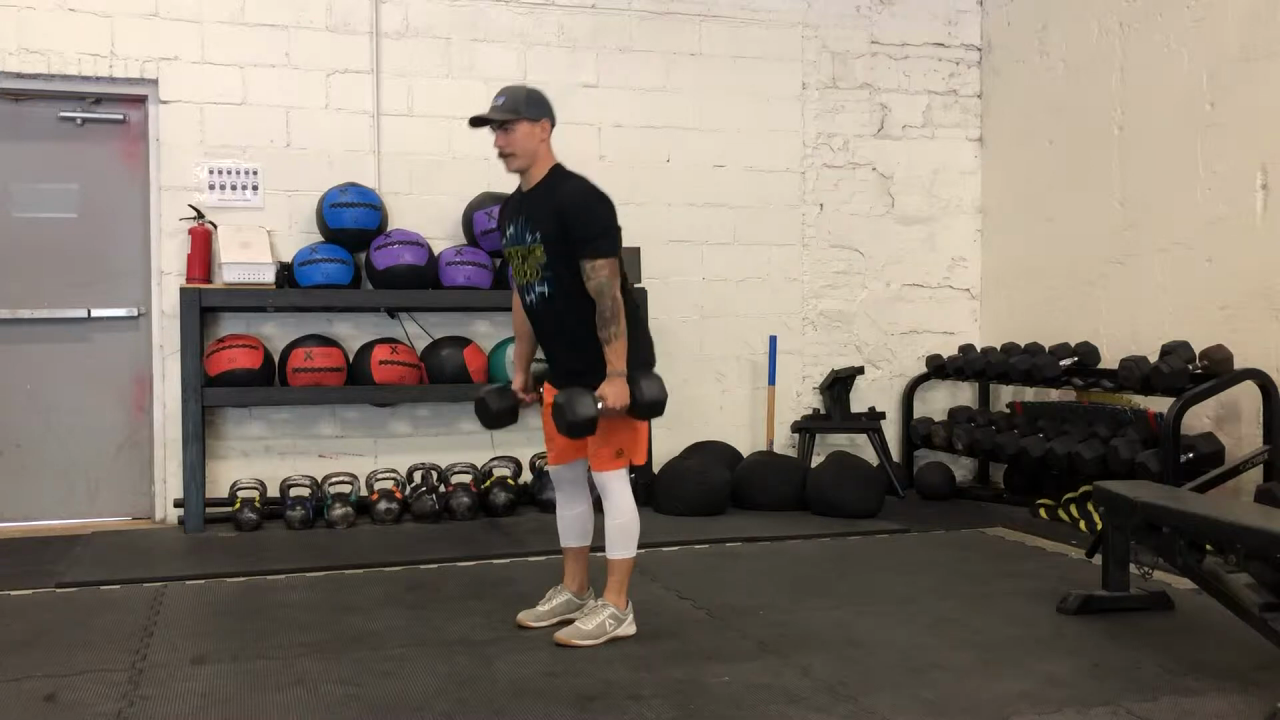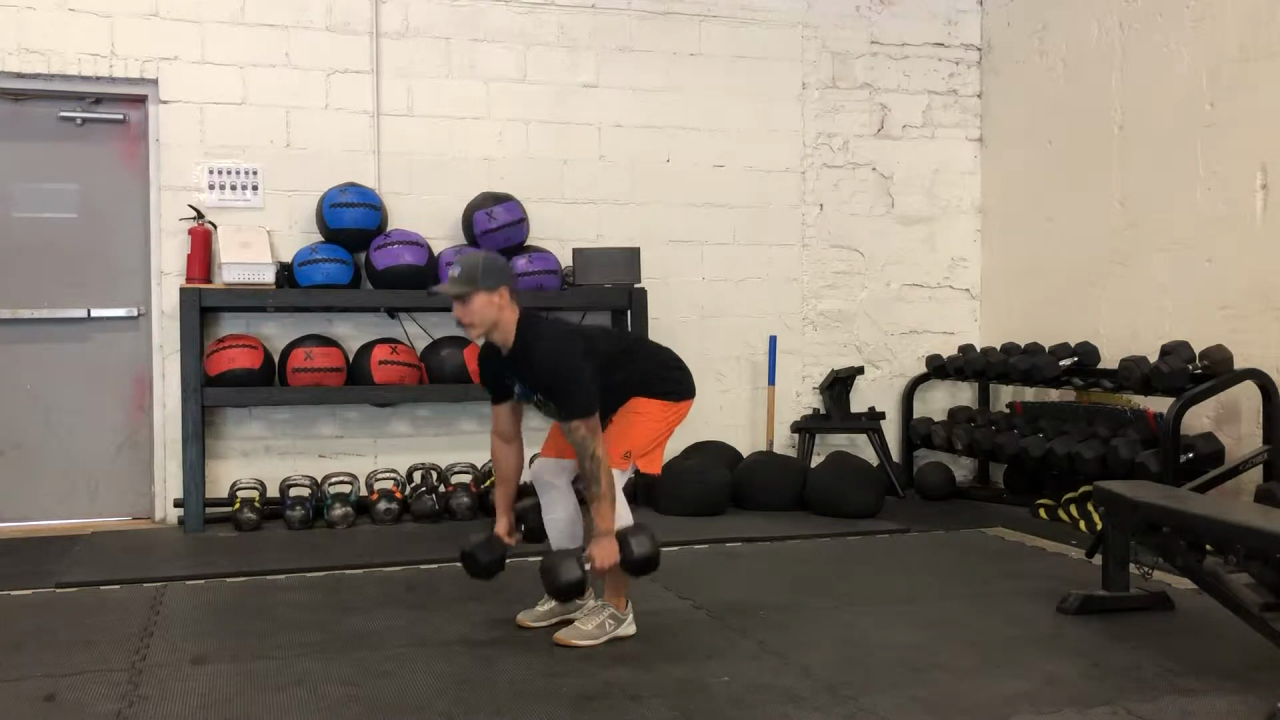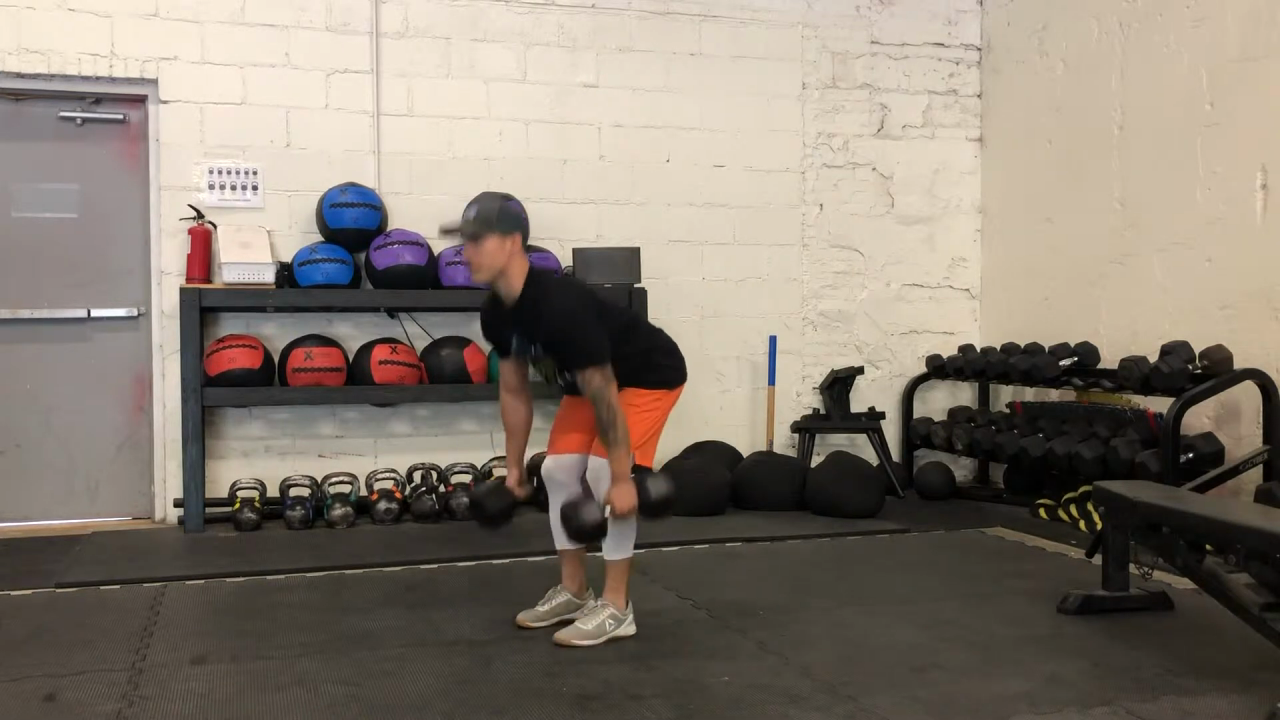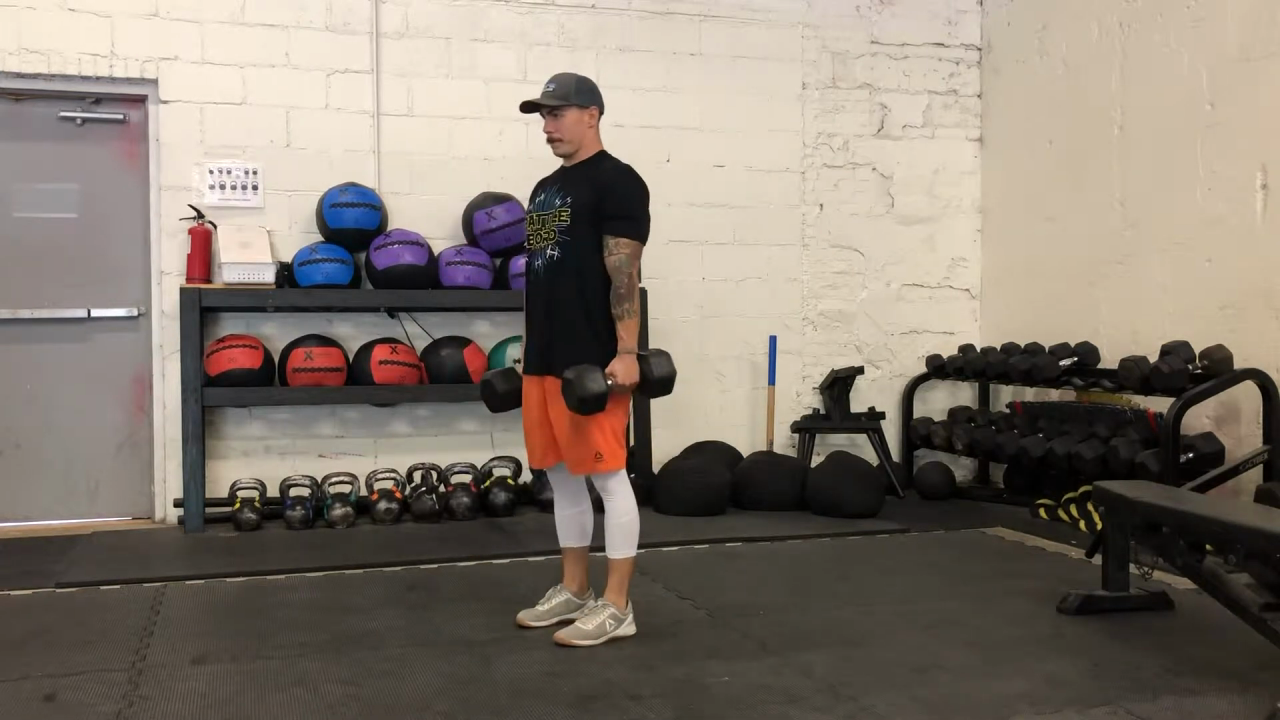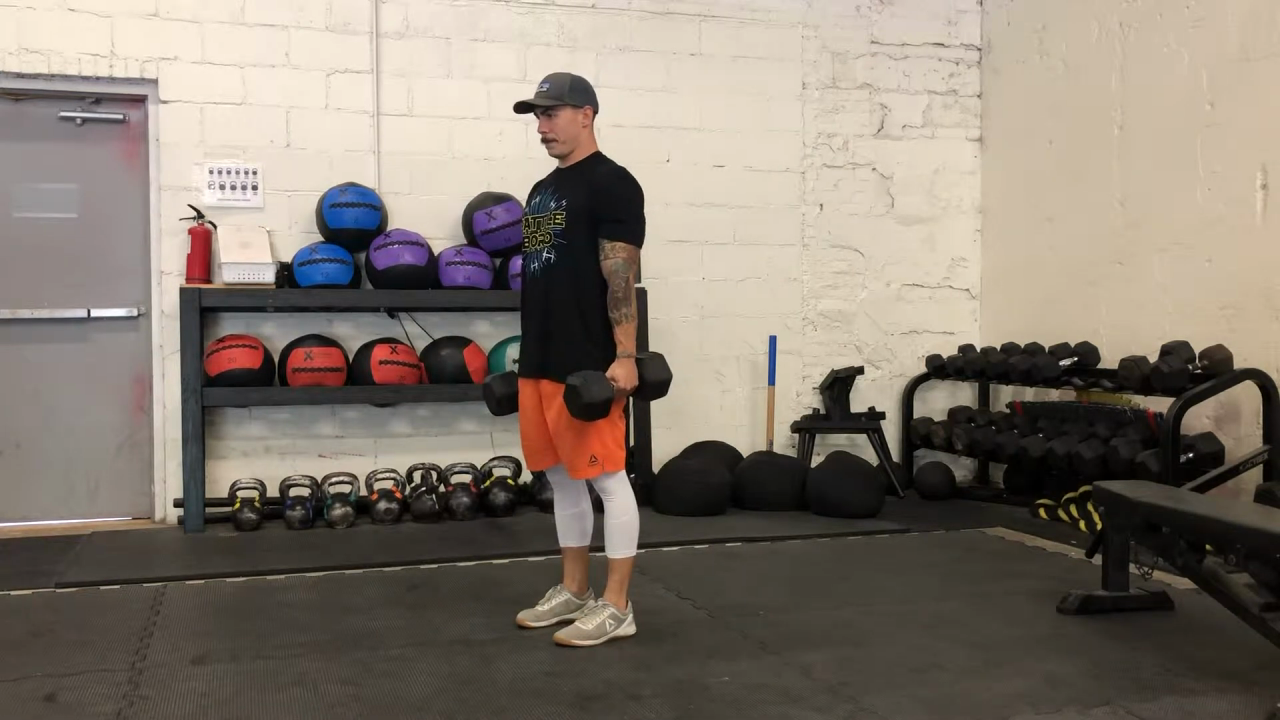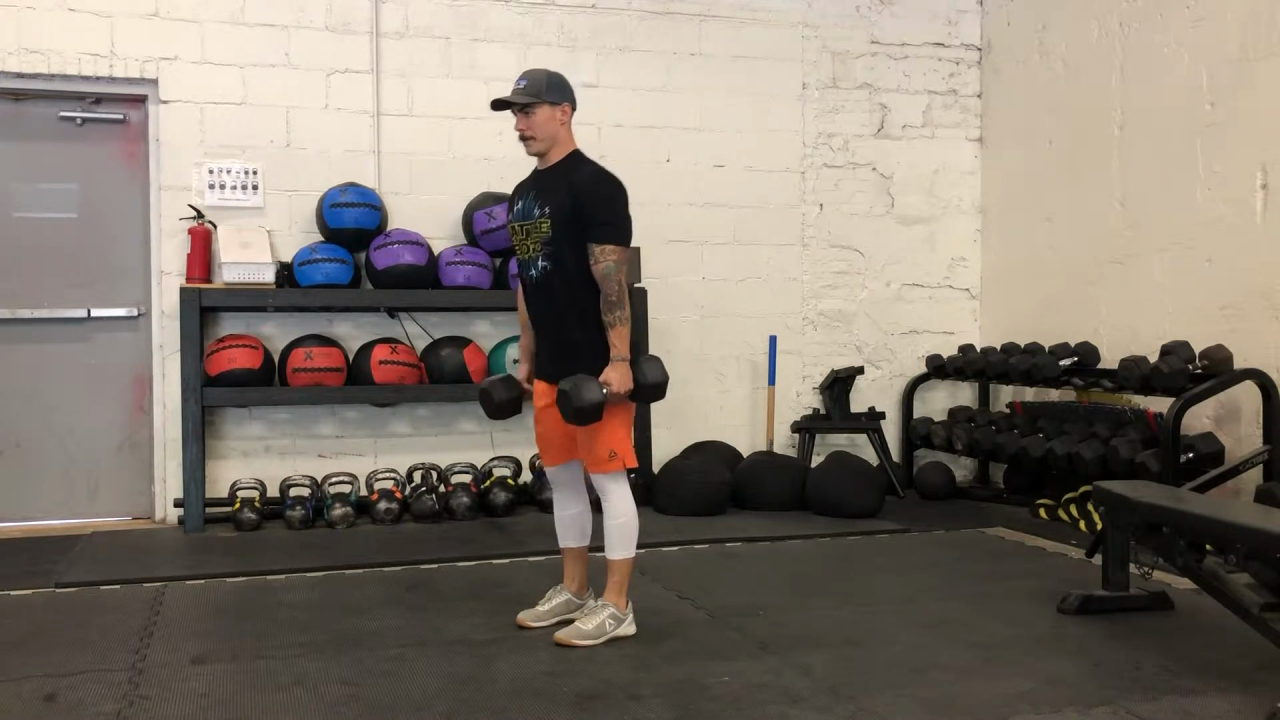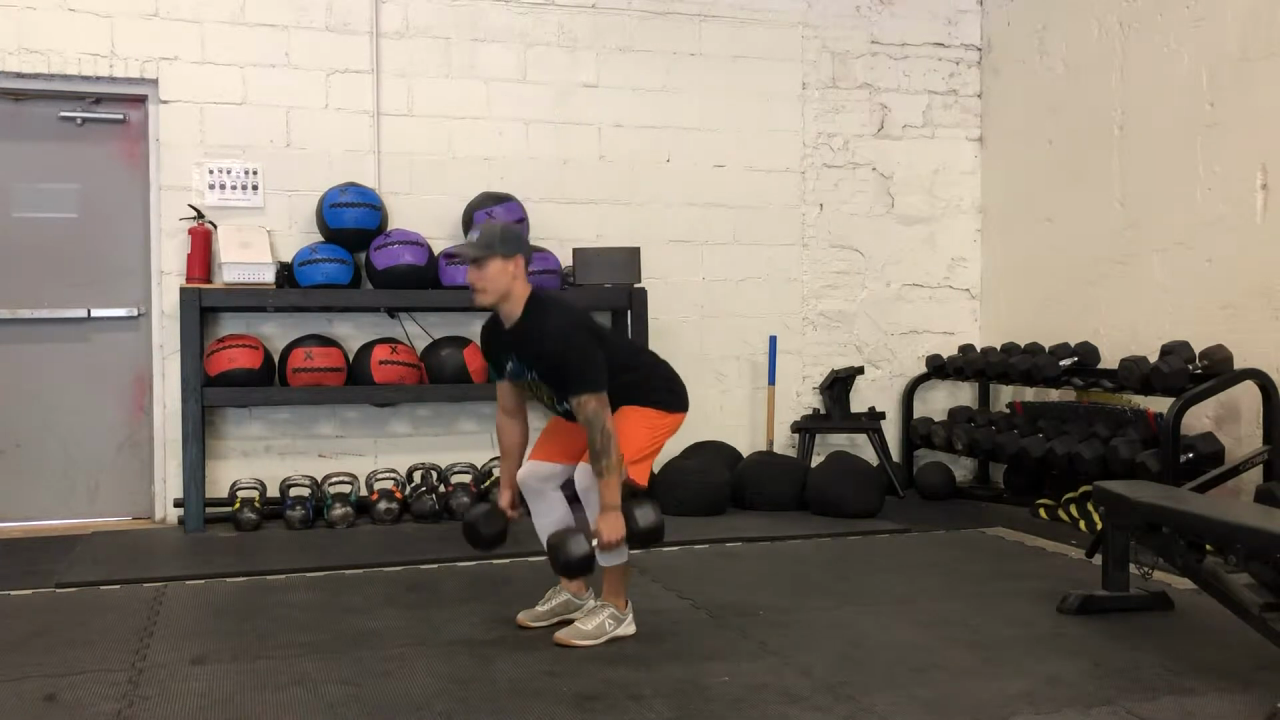
dt=0.7s
person 1, frame 1
left shoulder: (579, 200)
right shoulder: (512, 210)
left elbow: (608, 293)
left wrist: (617, 378)
right wrist: (521, 369)
left hip: (610, 365)
right hip: (564, 371)
left knee: (608, 475)
right knee: (565, 475)
left ankle: (616, 608)
right ankle: (574, 591)
person 1, frame 2
left shoulder: (553, 351)
right shoulder: (494, 358)
left elbow: (591, 450)
right elbow: (506, 438)
left wrist: (604, 536)
right wrist: (504, 512)
left hip: (659, 388)
right hip: (604, 394)
left knee: (607, 477)
right knee: (547, 472)
left ankle: (615, 608)
right ankle: (572, 594)
person 1, frame 3
left shoulder: (563, 306)
right shoulder: (497, 312)
left elbow: (605, 397)
right elbow: (513, 391)
left wrist: (621, 482)
right wrist: (514, 463)
left hip: (649, 373)
right hip: (593, 379)
left knee: (601, 473)
right knee: (559, 470)
left ankle: (615, 608)
right ankle: (573, 592)
person 1, frame 4
left shoulder: (616, 181)
right shoulder: (546, 188)
left elbow: (624, 272)
left wrist: (626, 352)
right wrist: (527, 354)
left hip: (591, 362)
right hip: (545, 361)
left knee: (606, 476)
right knee: (562, 477)
left ankle: (617, 606)
right ankle: (574, 591)
person 1, frame 5
left shoulder: (610, 183)
right shoulder: (542, 190)
left elbow: (621, 276)
left wrist: (625, 357)
right wrist: (528, 358)
left hip: (587, 365)
right hip: (540, 362)
left knee: (606, 477)
right knee: (561, 477)
left ankle: (615, 607)
right ankle: (573, 592)
person 1, frame 6
left shoulder: (592, 184)
right shoulder: (524, 193)
left elbow: (612, 278)
left wrist: (619, 360)
right wrist: (527, 359)
left hip: (595, 368)
right hip: (553, 366)
left knee: (607, 476)
right knee: (563, 477)
left ankle: (616, 607)
right ankle: (573, 591)
person 1, frame 7
left shoulder: (560, 328)
right shoulder: (496, 334)
left elbow: (599, 424)
right elbow: (511, 414)
left wrist: (610, 511)
right wrist: (507, 486)
left hip: (652, 400)
left knee: (592, 480)
right knee: (534, 477)
left ankle: (615, 608)
right ankle: (573, 591)
